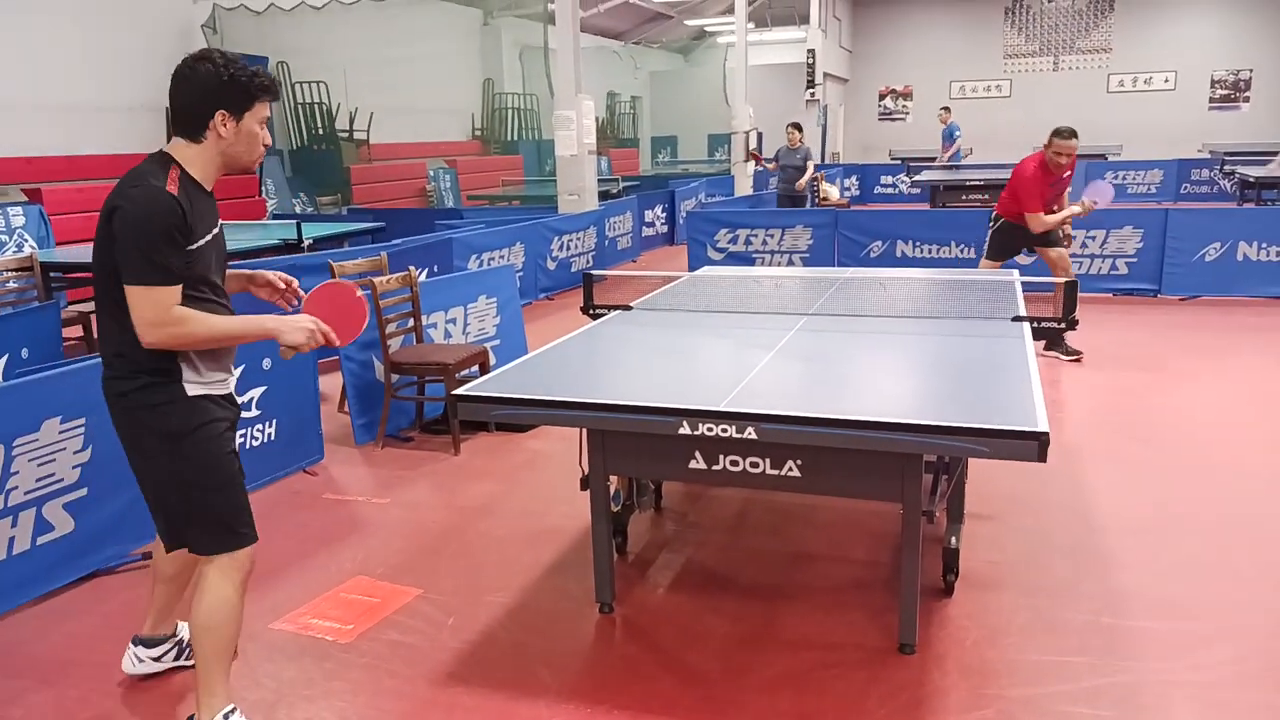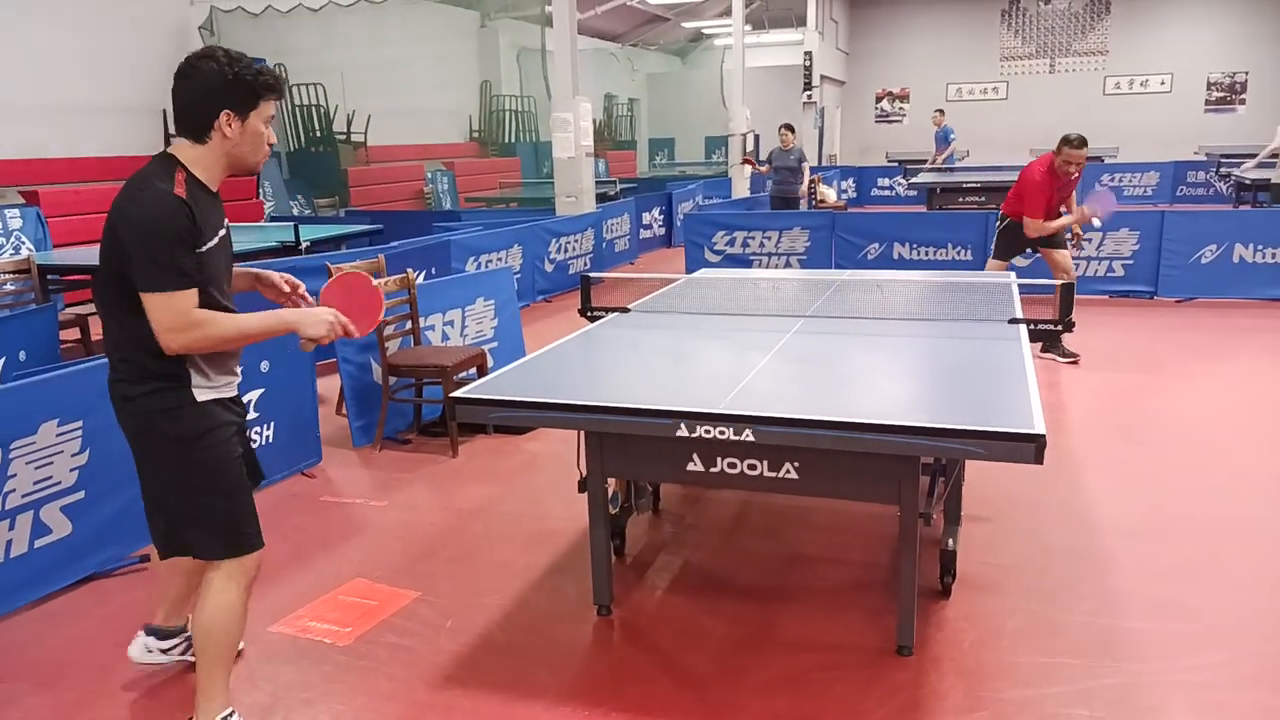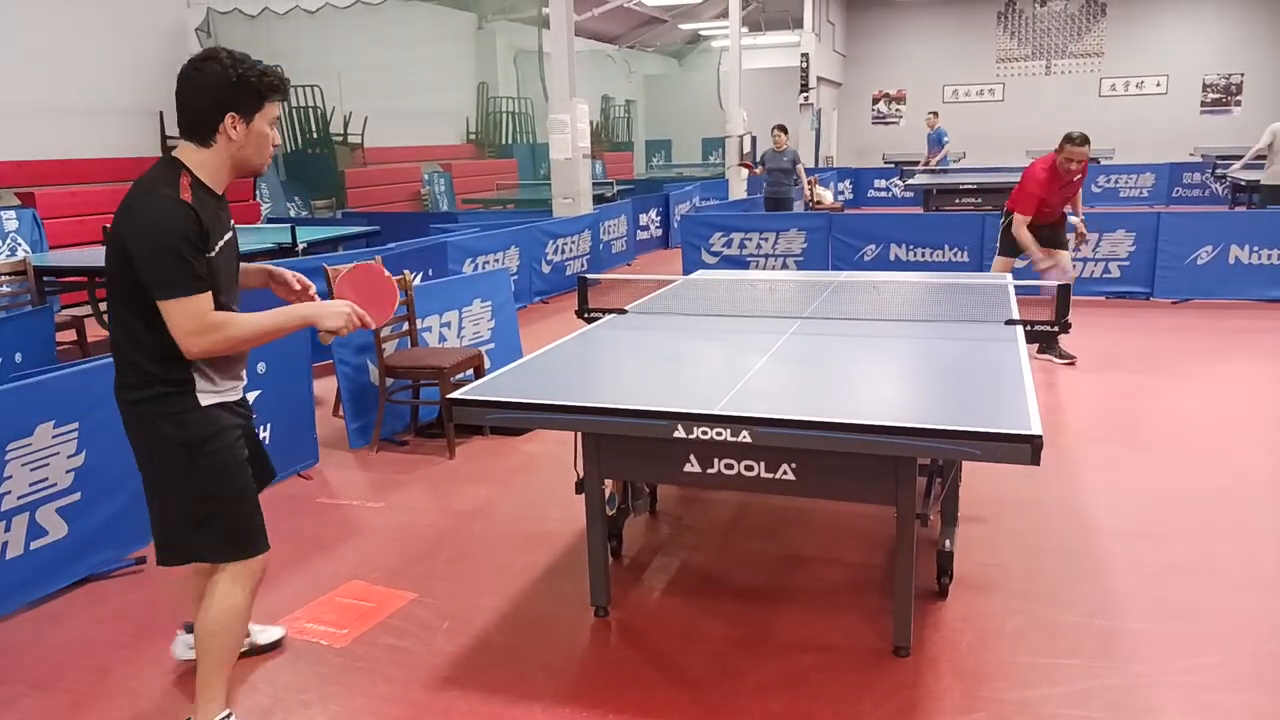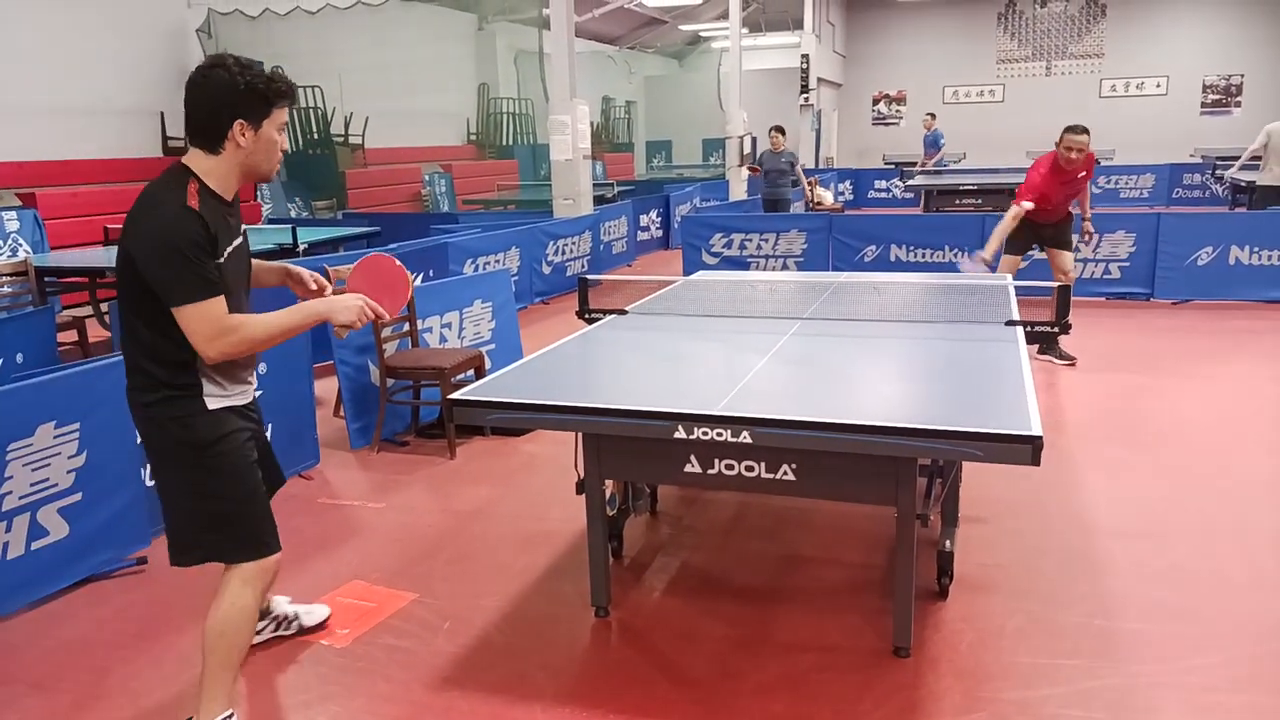
dt=0.1s
person 1, frame 1
left shoulder: (191, 189)
right shoulder: (151, 202)
right elbow: (158, 325)
left wrist: (248, 280)
right wrist: (273, 327)
left hip: (192, 393)
right hip: (166, 400)
left knee: (196, 525)
right knee: (230, 551)
left ankle: (153, 642)
person 1, frame 2
left shoulder: (195, 190)
right shoulder: (158, 205)
right elbow: (177, 330)
left wrist: (254, 279)
right wrist: (291, 320)
left hip: (196, 396)
right hip: (173, 404)
left knee: (205, 526)
right knee: (236, 555)
left ankle: (164, 633)
person 1, frame 3
left shoulder: (202, 191)
right shoulder: (164, 211)
right elbow: (199, 336)
left wrist: (266, 275)
right wrist: (310, 315)
left hip: (211, 398)
right hip: (179, 409)
left knee: (239, 510)
right knee: (241, 558)
left ankle: (201, 631)
person 1, frame 4
left shoulder: (213, 196)
right shoulder: (172, 218)
right elbow: (216, 339)
left wrist: (282, 273)
right wrist: (323, 311)
left hip: (221, 401)
right hip: (189, 412)
left knee: (254, 509)
right knee: (253, 558)
left ankle: (259, 615)
person 2, frame 1
left shoulder: (1067, 162)
right shoulder: (1029, 173)
right elbow: (1035, 225)
left wrist: (1064, 223)
right wrist: (1074, 211)
left hip: (1044, 219)
right hip: (1010, 222)
left knee: (1065, 273)
left ankle: (1055, 341)
person 2, frame 2
left shoulder: (1074, 167)
right shoulder: (1036, 177)
right elbow: (1032, 230)
left wrist: (1074, 222)
right wrist: (1072, 217)
left hip: (1050, 221)
right hip: (1016, 221)
left knee: (1067, 274)
left ankle: (1052, 342)
person 2, frame 3
left shoulder: (1080, 166)
right shoulder: (1037, 177)
right elbow: (1017, 226)
left wrist: (1078, 219)
right wrist: (1039, 258)
left hip: (1053, 220)
right hip: (1021, 223)
left knee: (1065, 276)
left ankle: (1049, 343)
person 2, frame 4
left shoulder: (1088, 161)
right shoulder: (1041, 172)
right elbow: (1013, 215)
left wrist: (1086, 217)
right wrist: (989, 251)
left hip: (1059, 221)
right hip: (1027, 221)
left knee: (1066, 276)
left ankle: (1049, 343)
